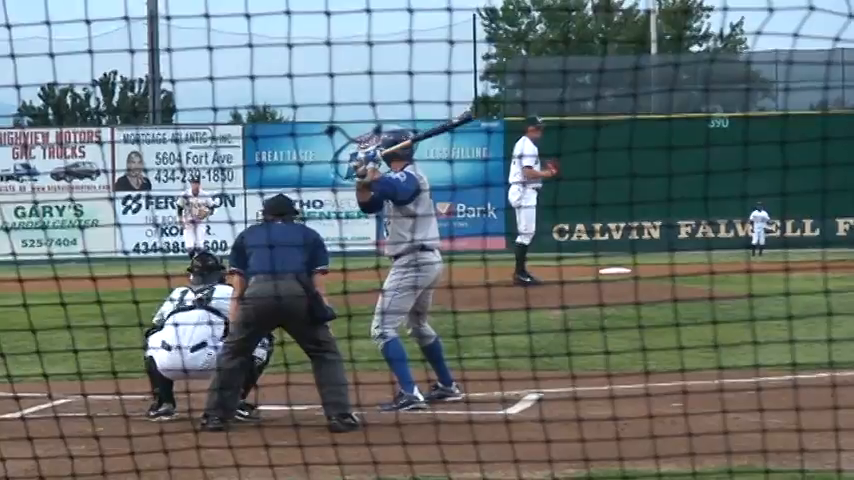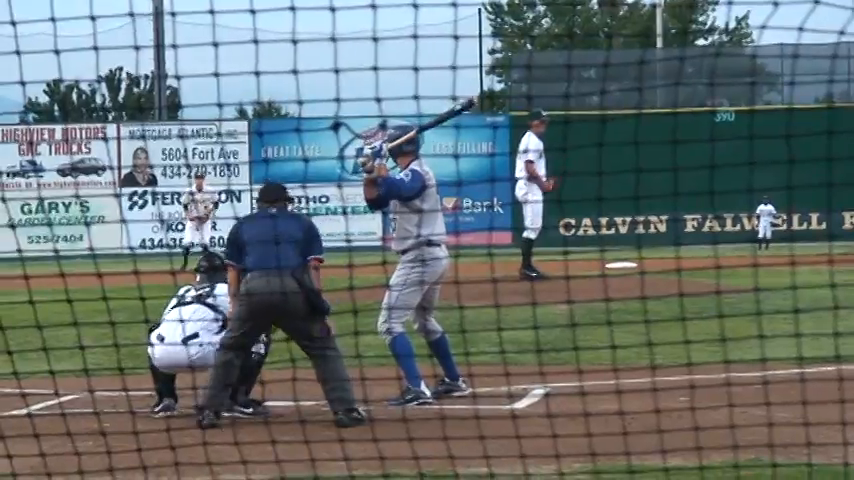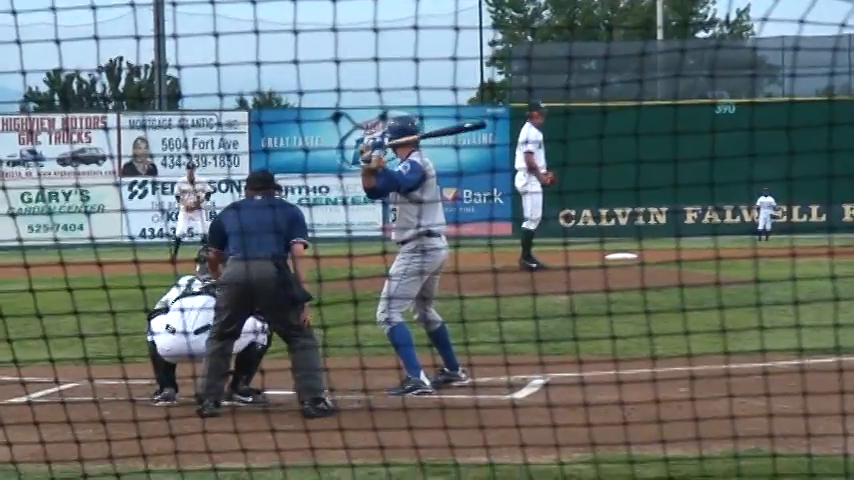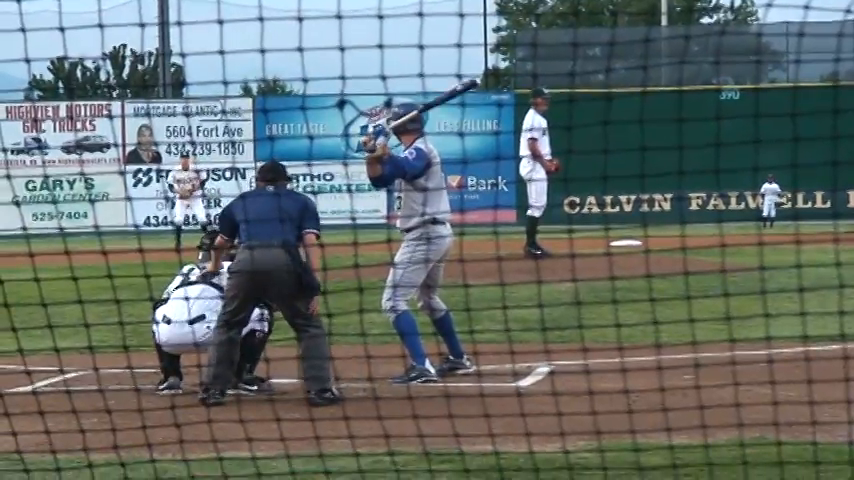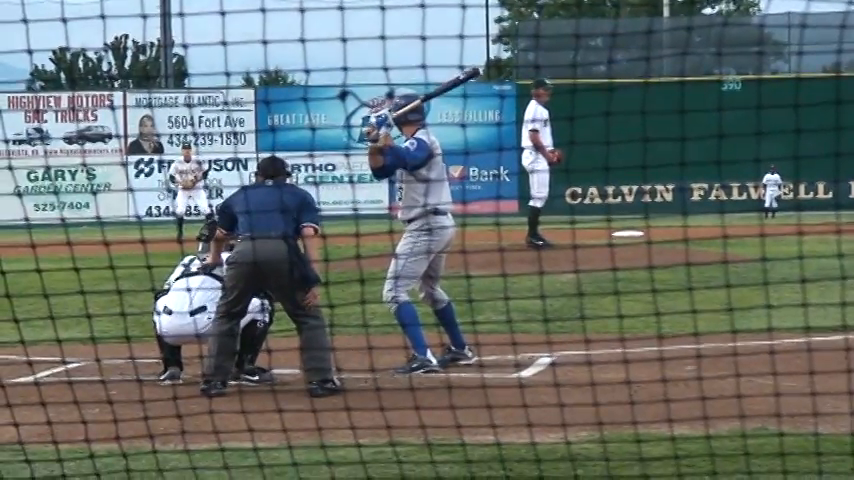
dt=0.3s
person 1, frame 1
left shoulder: (410, 177)
right shoulder: (400, 179)
left elbow: (389, 189)
right elbow: (368, 205)
left wrist: (372, 167)
right wrist: (362, 179)
left hip: (412, 263)
right hip: (425, 261)
left knee: (382, 328)
right knee: (419, 325)
left ankle: (409, 394)
right ankle: (448, 386)
person 1, frame 2
left shoulder: (416, 173)
right shoulder: (409, 175)
left elbow: (394, 190)
right elbow: (375, 202)
left wrist: (379, 166)
right wrist: (370, 175)
left hip: (419, 258)
right hip: (432, 256)
left knee: (389, 323)
right knee: (424, 320)
left ankle: (416, 389)
right ankle: (454, 380)
person 1, frame 3
left shoulder: (415, 164)
right shoulder: (408, 166)
left elbow: (394, 183)
right elbow: (373, 191)
left wrist: (378, 157)
right wrist: (368, 165)
left hip: (419, 249)
right hip: (431, 247)
left knee: (388, 313)
right knee: (425, 310)
left ankle: (416, 378)
right ankle: (454, 370)
person 1, frame 4
left shoulder: (420, 150)
right shoulder: (413, 153)
left elbow: (401, 169)
right elbow: (379, 180)
left wrist: (382, 144)
right wrist: (372, 153)
left hip: (424, 236)
right hip: (436, 234)
left knee: (393, 301)
right knee: (428, 298)
left ankle: (421, 366)
right ankle: (458, 358)
person 1, frame 5
left shoulder: (422, 141)
right shoulder: (413, 144)
left elbow: (402, 160)
right elbow: (380, 170)
left wrist: (383, 134)
right wrist: (374, 143)
left hip: (425, 227)
right hip: (438, 225)
left knee: (394, 292)
right knee: (430, 288)
left ankle: (423, 357)
right ankle: (460, 349)
person 2, frame 1
left shoulder: (246, 236)
right shoulder: (310, 235)
left elbow: (238, 288)
right elbow: (317, 285)
left wrist: (234, 329)
right wrist: (323, 316)
left hip: (257, 294)
right hip: (298, 294)
left knee: (232, 353)
right knee: (326, 353)
left ankle: (215, 415)
right ankle: (340, 415)
person 2, frame 2
left shoulder: (242, 226)
right shoulder: (303, 223)
left elbow: (233, 274)
right elbow: (312, 269)
left wrist: (235, 312)
right wrist: (320, 310)
left hip: (253, 291)
right hip: (293, 290)
left knee: (229, 349)
right knee: (324, 349)
left ankle: (210, 412)
right ankle: (346, 410)
person 2, frame 3
left shoulder: (228, 213)
right shoulder: (289, 210)
left elbow: (214, 258)
right elbow: (298, 254)
left wrist: (219, 278)
right wrist: (301, 297)
left hip: (235, 275)
right hip: (274, 277)
left knee: (219, 339)
right knee: (302, 337)
left ankle: (208, 401)
right ankle: (313, 400)
person 2, frame 4
left shoulder: (240, 202)
right shoulder: (301, 201)
left elbow: (220, 243)
right elbow: (311, 243)
left wrist: (214, 265)
right wrist: (313, 286)
left hip: (245, 263)
right hip: (284, 263)
left knee: (227, 325)
right knee: (310, 326)
left ankle: (213, 389)
right ankle: (320, 389)
person 2, frame 5
left shoulder: (239, 196)
right shoulder: (300, 195)
left elbow: (220, 235)
right elbow: (309, 235)
left wrist: (214, 258)
right wrist: (312, 280)
left hip: (244, 254)
right hip: (283, 254)
left knee: (226, 316)
right knee: (309, 316)
left ankle: (214, 380)
right ankle: (321, 380)
person 3, frame 1
left shoulder: (523, 144)
right shoulder: (528, 146)
right elbow: (528, 173)
left wrist: (543, 171)
right wrist: (547, 174)
left hip: (522, 191)
right hip: (525, 192)
left knee: (526, 232)
right knee: (526, 232)
left ankle: (521, 271)
right ankle: (519, 273)
person 3, frame 2
left shoulder: (531, 139)
right shoulder: (533, 140)
right elbow: (530, 168)
left wrist: (544, 182)
right wrist: (543, 184)
left hip: (531, 187)
right hip: (531, 187)
left knee: (533, 227)
right knee: (533, 227)
left ankle: (527, 265)
right ankle: (525, 268)
person 3, frame 3
left shoulder: (531, 130)
right shoulder: (531, 131)
right elbow: (529, 159)
left wrist: (543, 174)
right wrist: (541, 177)
left hip: (531, 178)
right hip: (530, 178)
left knee: (532, 218)
right knee: (532, 218)
left ankle: (527, 256)
right ankle: (525, 258)
person 3, frame 4
left shoulder: (537, 117)
right shoulder: (534, 117)
right elbow: (532, 146)
left wrist: (548, 161)
right wrist: (545, 164)
left hip: (537, 165)
right hip: (535, 165)
left knee: (538, 205)
right knee: (537, 205)
left ankle: (532, 243)
right ankle: (530, 245)
person 3, frame 5
left shoulder: (540, 108)
right shoulder: (535, 108)
right elbow: (534, 137)
left wrist: (550, 151)
right wrist: (547, 155)
left hip: (539, 156)
right hip: (537, 156)
left knee: (540, 196)
right knee: (539, 196)
left ankle: (534, 234)
right ankle: (531, 236)
person 4, frame 1
left shoulder: (177, 293)
right shoulder: (228, 292)
left elbow: (157, 323)
left hip: (167, 364)
right hip: (207, 361)
left knee: (153, 338)
right knee: (262, 342)
left ankle: (163, 404)
person 4, frame 2
left shoulder: (183, 291)
right shoulder: (229, 291)
left hip: (162, 356)
right hip: (201, 351)
left knee: (155, 335)
right knee: (259, 336)
left ankle: (165, 399)
right ankle: (238, 401)
person 4, frame 3
left shoulder: (183, 282)
left elbow: (160, 309)
left hip: (168, 347)
left knee: (155, 321)
right knee: (261, 326)
left ankle: (166, 389)
right ankle: (239, 389)
person 4, frame 4
left shoulder: (186, 270)
right shoulder: (230, 268)
left elbow: (166, 300)
left hip: (167, 338)
right hip: (205, 333)
left knee: (160, 309)
right knee: (261, 313)
left ankle: (170, 377)
right ankle: (243, 378)
person 4, frame 5
left shoulder: (186, 261)
left elbow: (166, 291)
left hip: (168, 328)
right hip: (206, 325)
left knee: (162, 300)
right knee: (262, 304)
left ankle: (171, 368)
right ankle: (244, 369)
